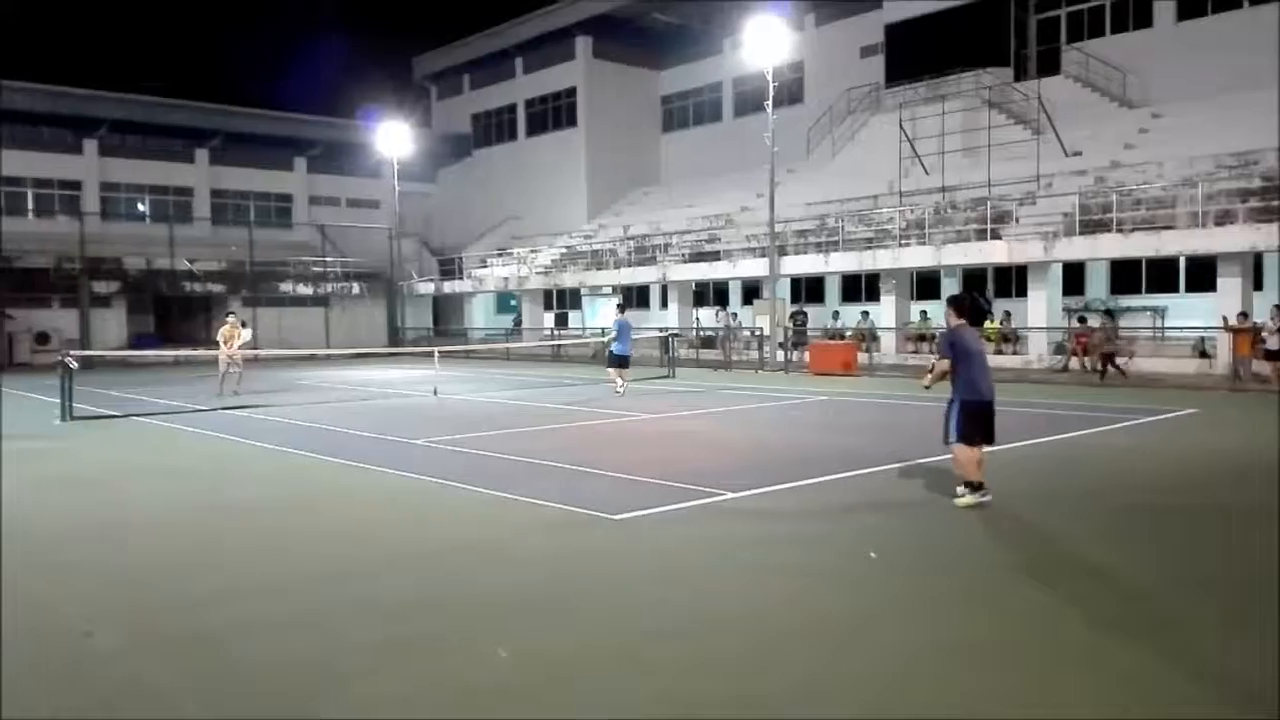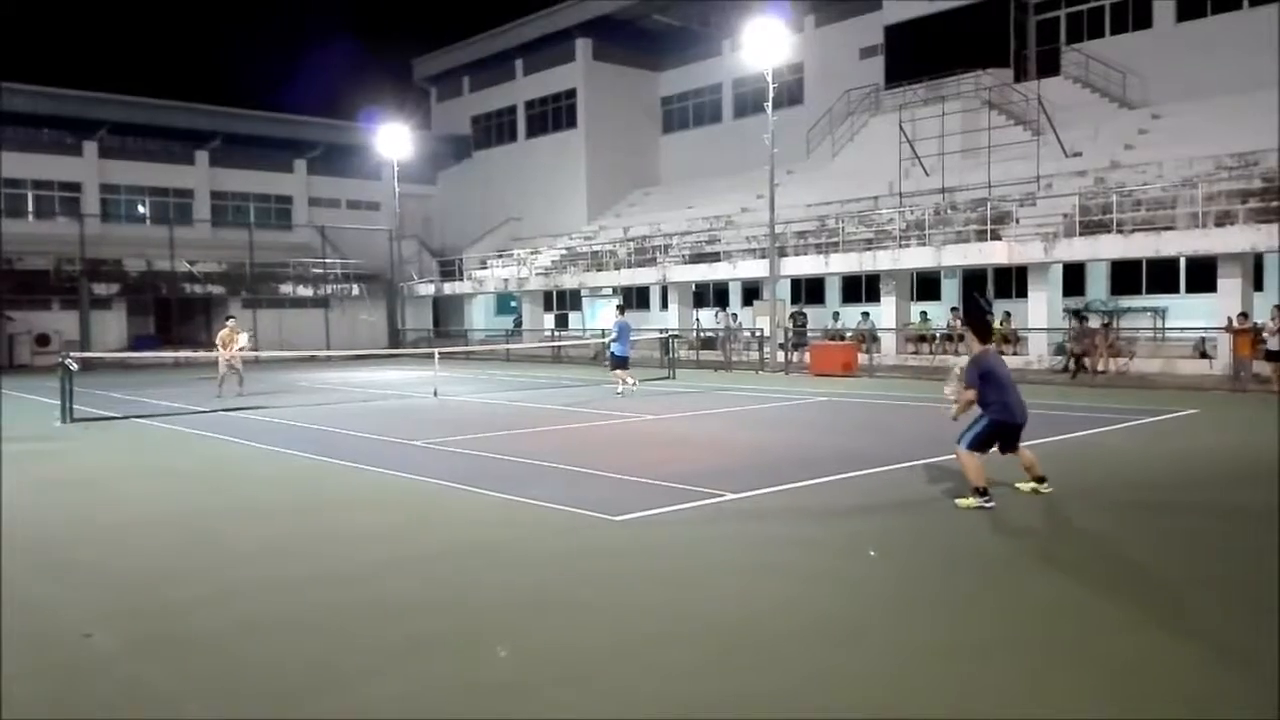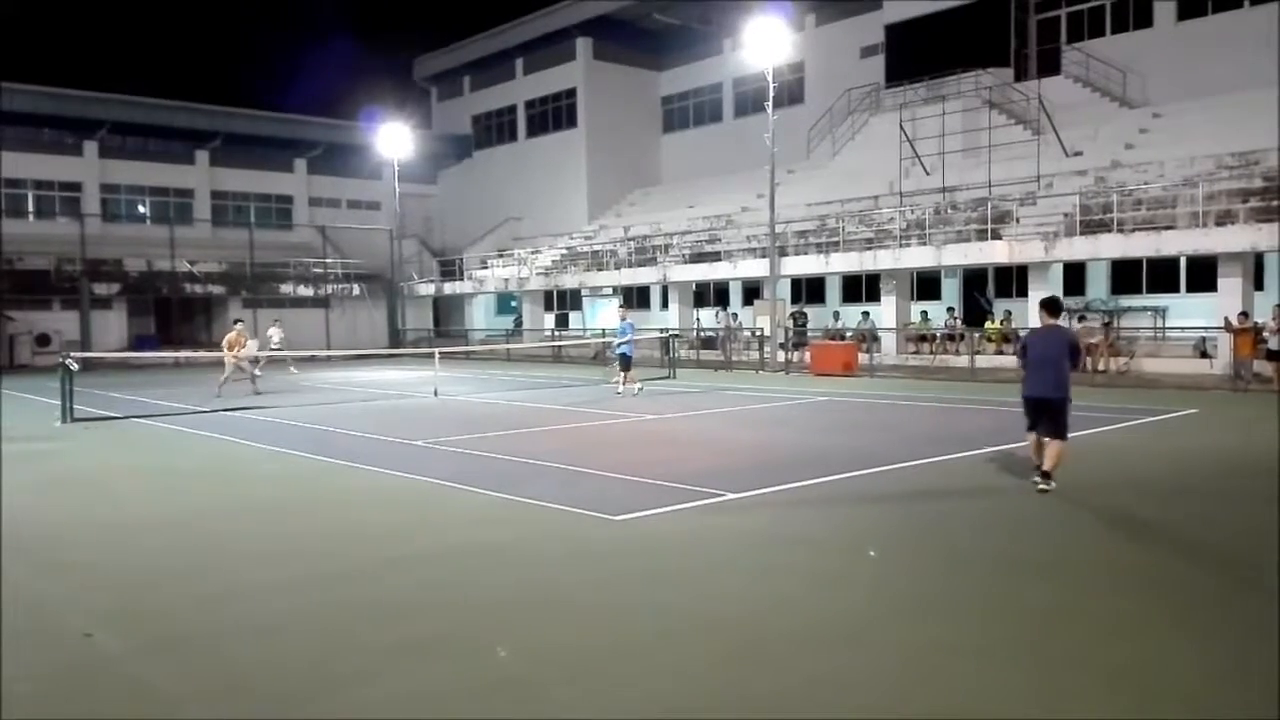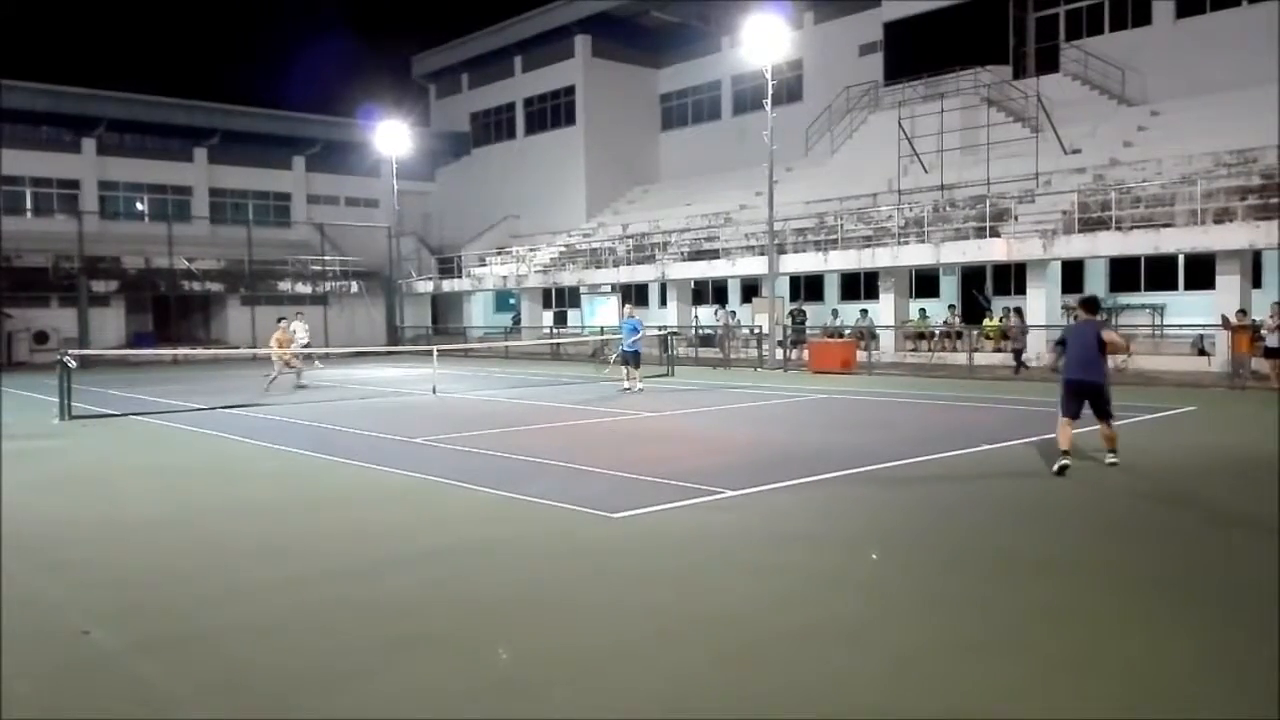
dt=0.5s
person 1, frame 1
left shoulder: (948, 335)
right shoulder: (974, 334)
left elbow: (944, 366)
left wrist: (930, 380)
right wrist: (937, 371)
left hip: (965, 396)
right hip: (986, 394)
left knee: (958, 444)
right knee: (976, 443)
left ankle: (978, 489)
right ankle: (971, 485)
person 1, frame 2
left shoulder: (975, 363)
right shoulder: (994, 359)
left elbow: (970, 396)
left wrist: (957, 411)
right wrist: (961, 399)
left hip: (998, 415)
right hip: (1018, 414)
left knee: (964, 449)
right knee: (1015, 448)
left ankle: (981, 495)
right ankle: (1040, 481)
person 1, frame 3
left shoulder: (1030, 336)
right shoulder: (1070, 337)
left elbow: (1022, 364)
right elbow: (1075, 365)
left hip: (1031, 392)
right hip: (1057, 393)
left knee: (1035, 432)
right knee: (1056, 437)
left ankle: (1039, 470)
right ankle: (1045, 476)
person 1, frame 4
left shoulder: (1069, 330)
right shoulder: (1099, 326)
left elbow: (1054, 355)
right elbow: (1108, 336)
left wrist: (1055, 366)
right wrist: (1124, 345)
left hip: (1072, 380)
right hip: (1096, 380)
left knee: (1066, 420)
right knee: (1105, 420)
left ankle: (1063, 455)
right ankle: (1112, 453)
